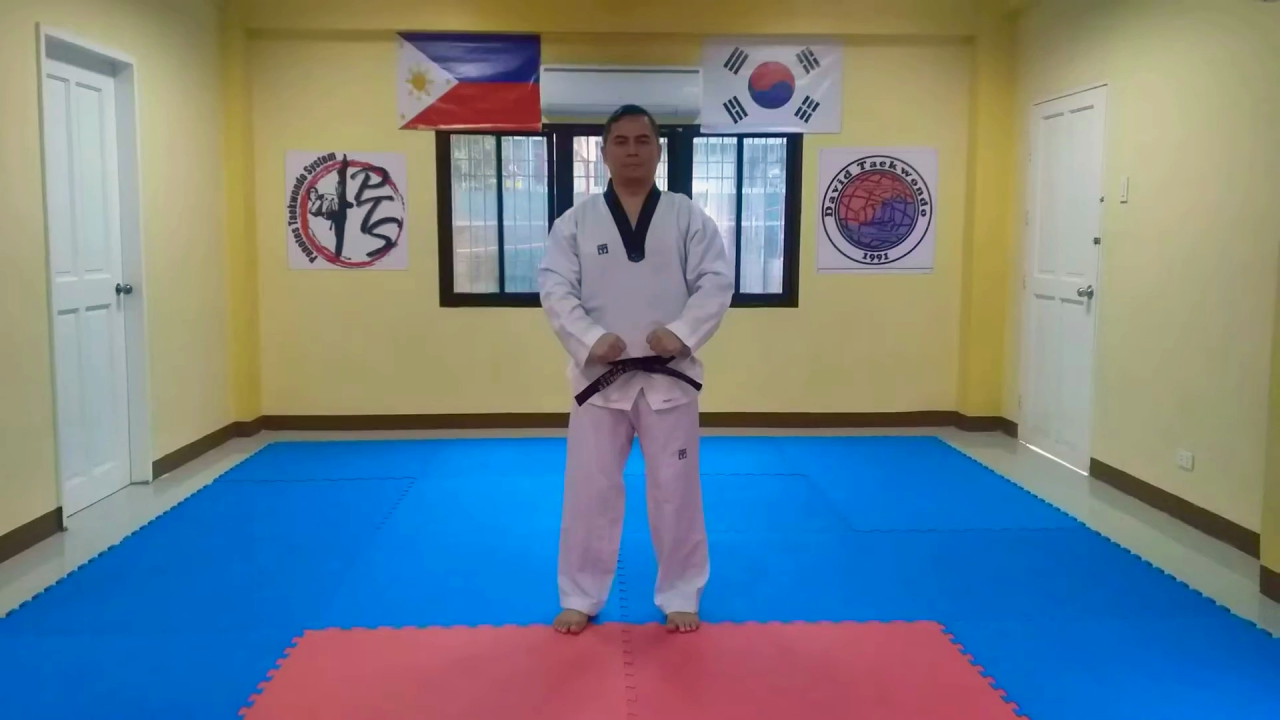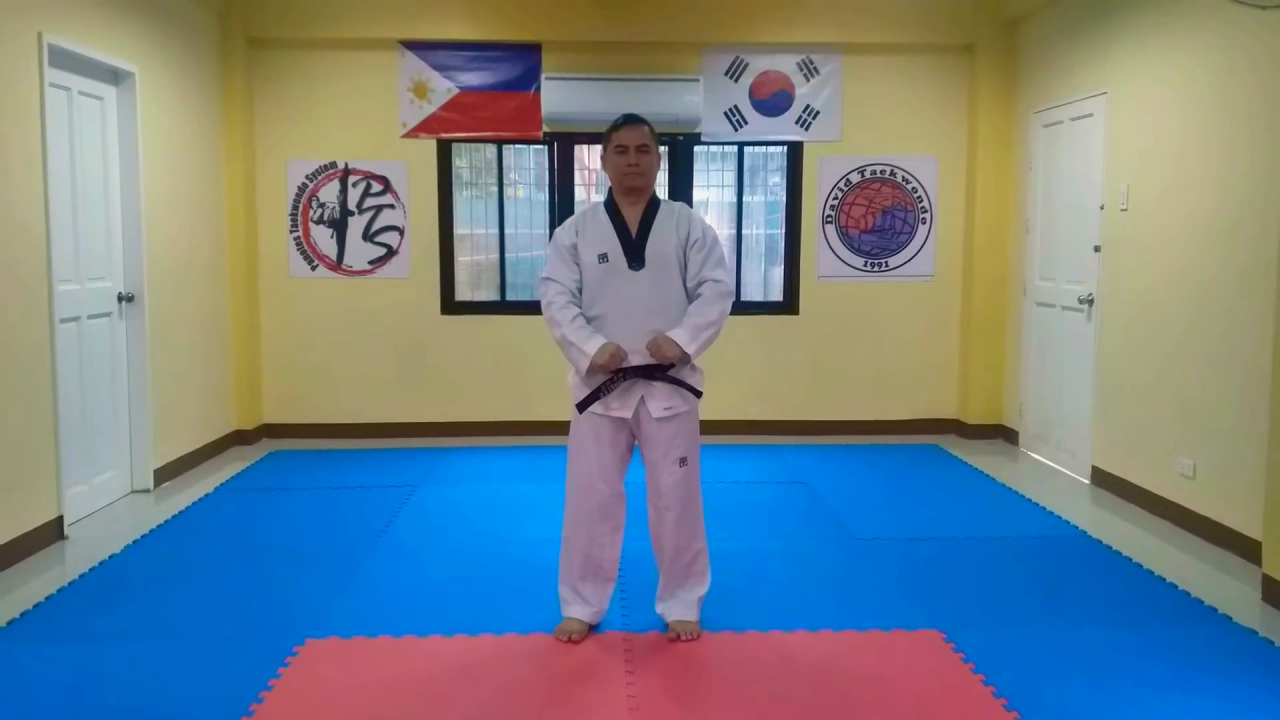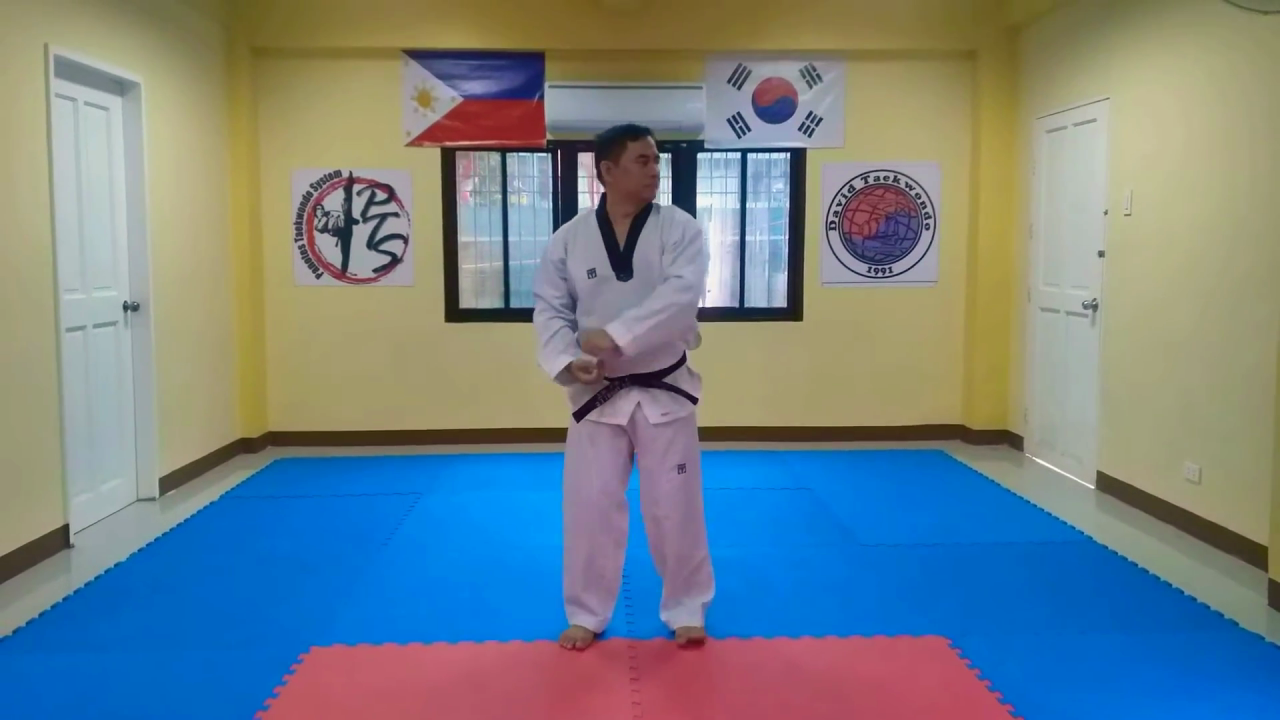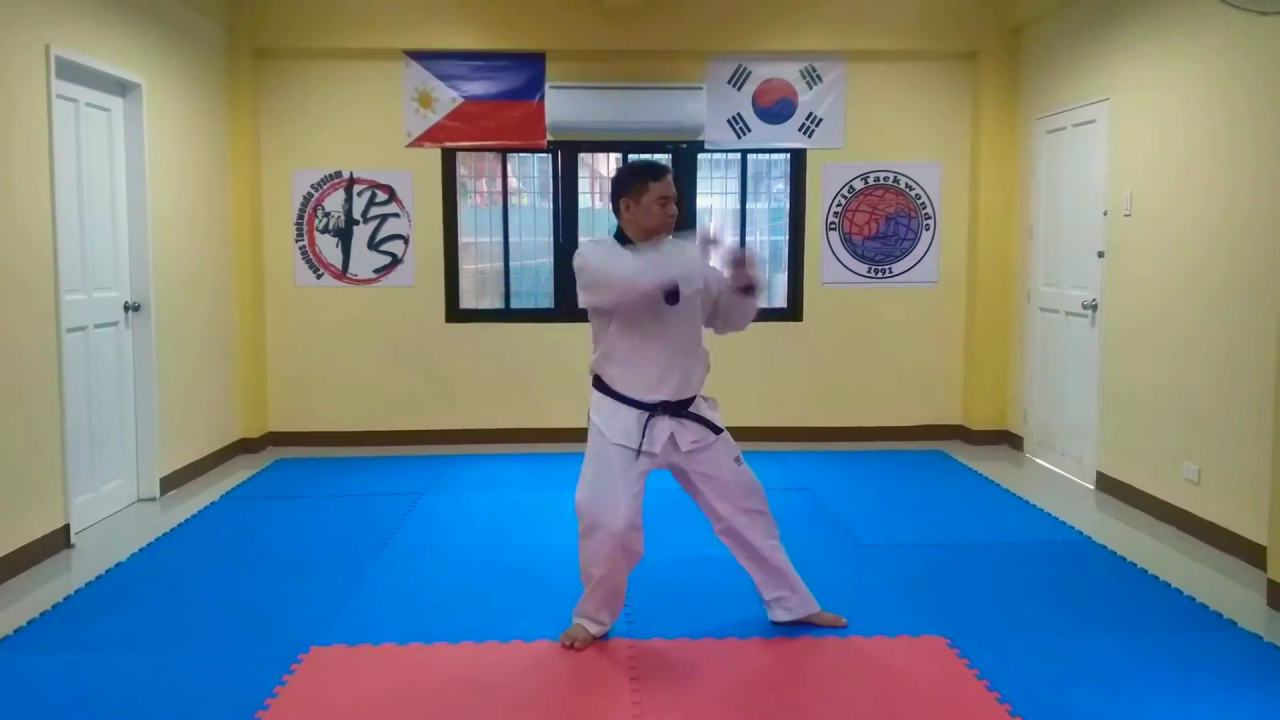
dt=0.5s
person 1, frame 1
left shoulder: (687, 216)
right shoulder: (576, 221)
left elbow: (717, 282)
right elbow: (554, 287)
left wrist: (683, 332)
right wrist: (589, 338)
left hip: (669, 375)
right hip: (600, 375)
left knee: (676, 489)
right knee: (590, 489)
left ankle: (680, 595)
right ankle: (579, 598)
person 1, frame 2
left shoulder: (687, 224)
right shoulder: (577, 229)
left elbow: (717, 289)
right elbow: (555, 297)
left wrist: (682, 340)
right wrist: (590, 347)
left hip: (669, 383)
right hip: (601, 383)
left knee: (677, 497)
right knee: (590, 497)
left ankle: (681, 604)
right ankle: (580, 606)
person 1, frame 3
left shoulder: (679, 228)
right shoulder: (569, 239)
left elbow: (680, 295)
right elbow: (550, 310)
left wrist: (616, 338)
right wrist: (564, 362)
left hip: (664, 389)
right hip: (598, 393)
left knee: (675, 503)
right knee: (591, 504)
left ankle: (686, 612)
right ankle: (586, 614)
person 1, frame 4
left shoulder: (690, 260)
right shoulder: (595, 260)
left elbow: (727, 319)
right elbow: (624, 276)
left wrist: (742, 284)
right wrist: (698, 252)
left hip: (688, 415)
right hip: (620, 417)
left knee: (745, 504)
right knee: (611, 523)
left ankle: (794, 603)
right ankle: (592, 617)
